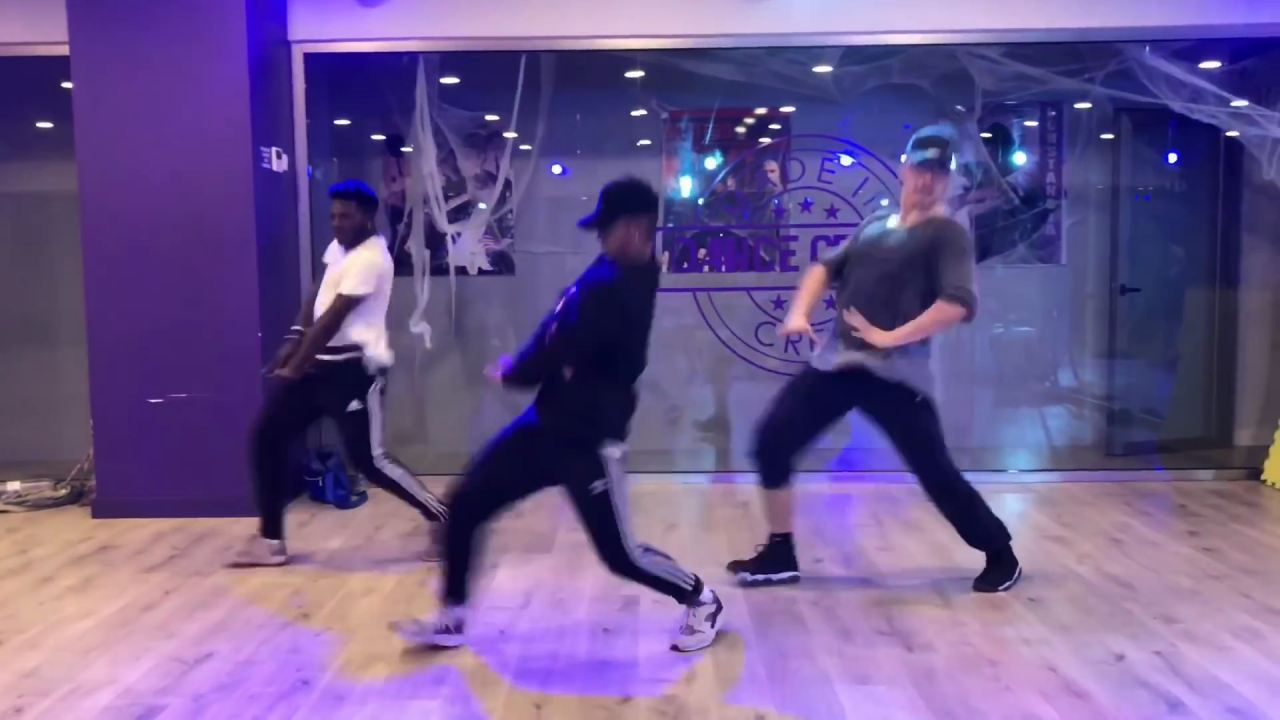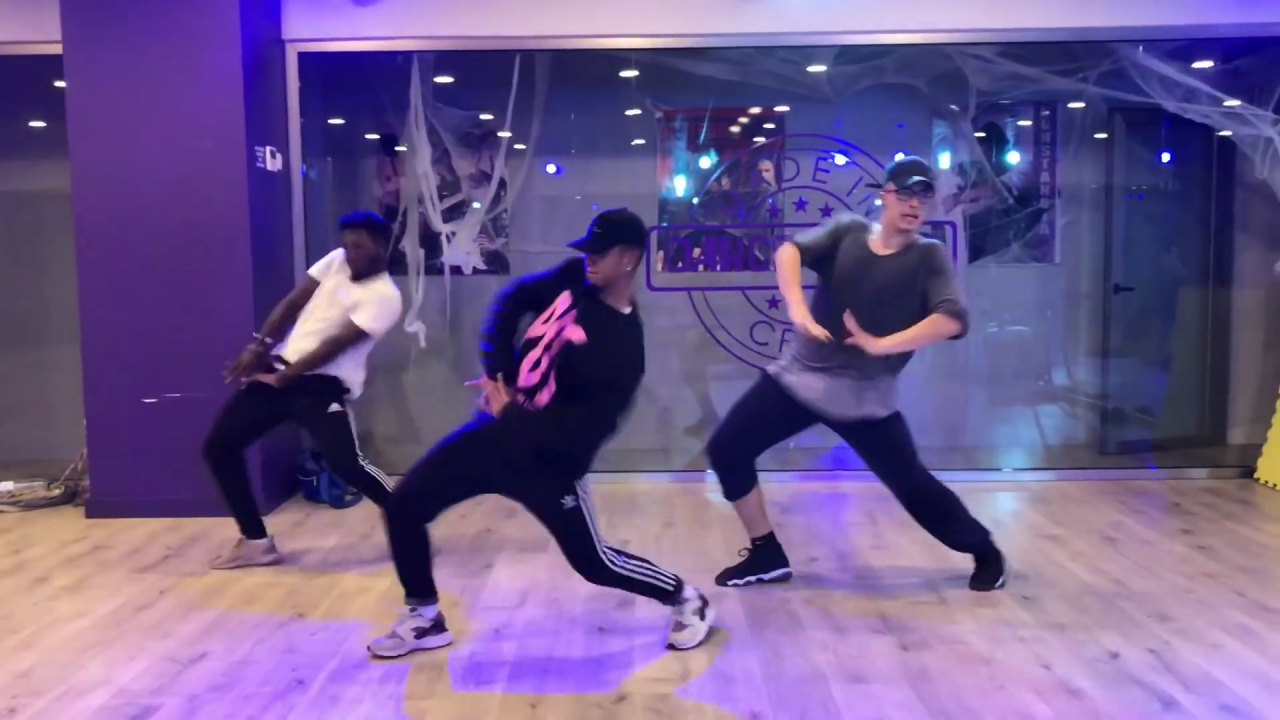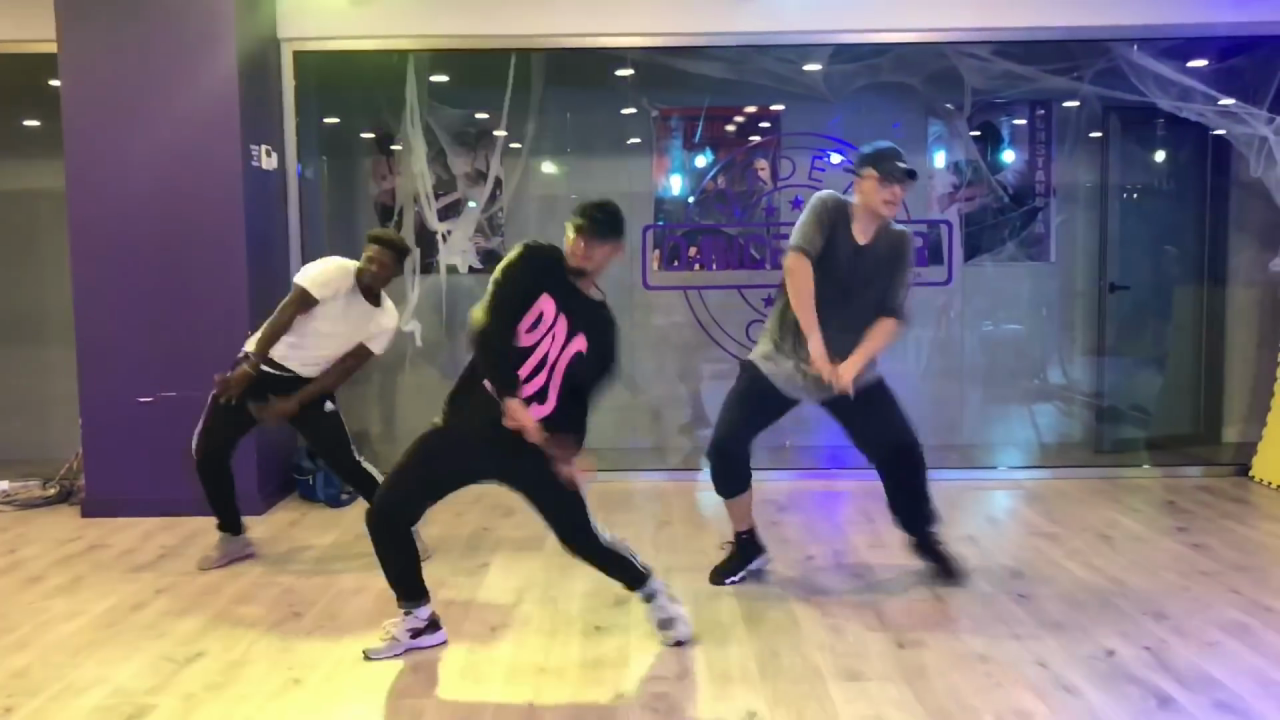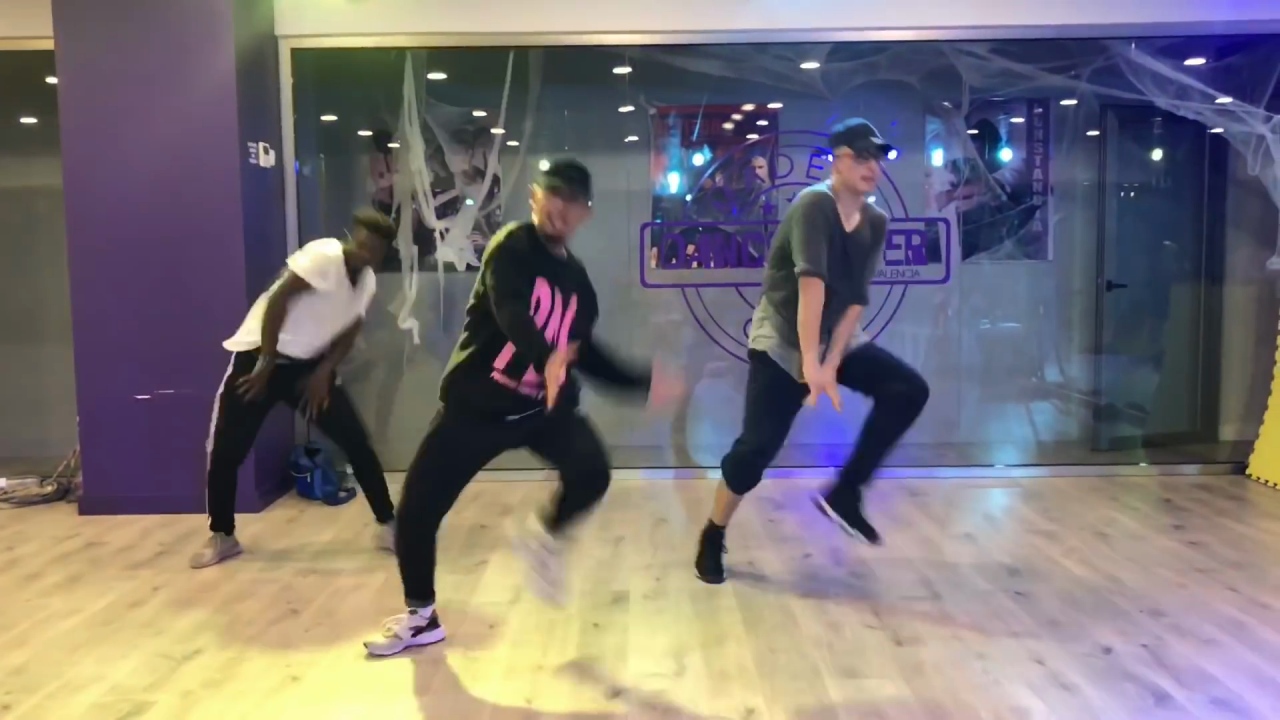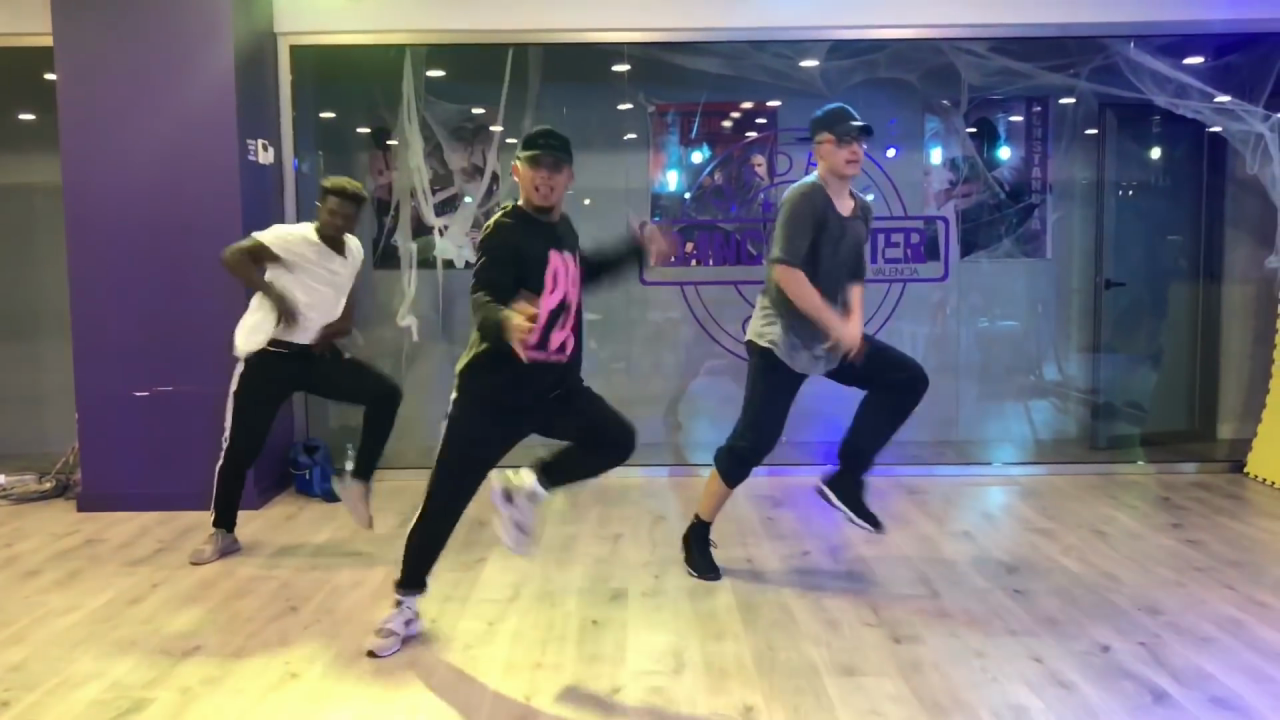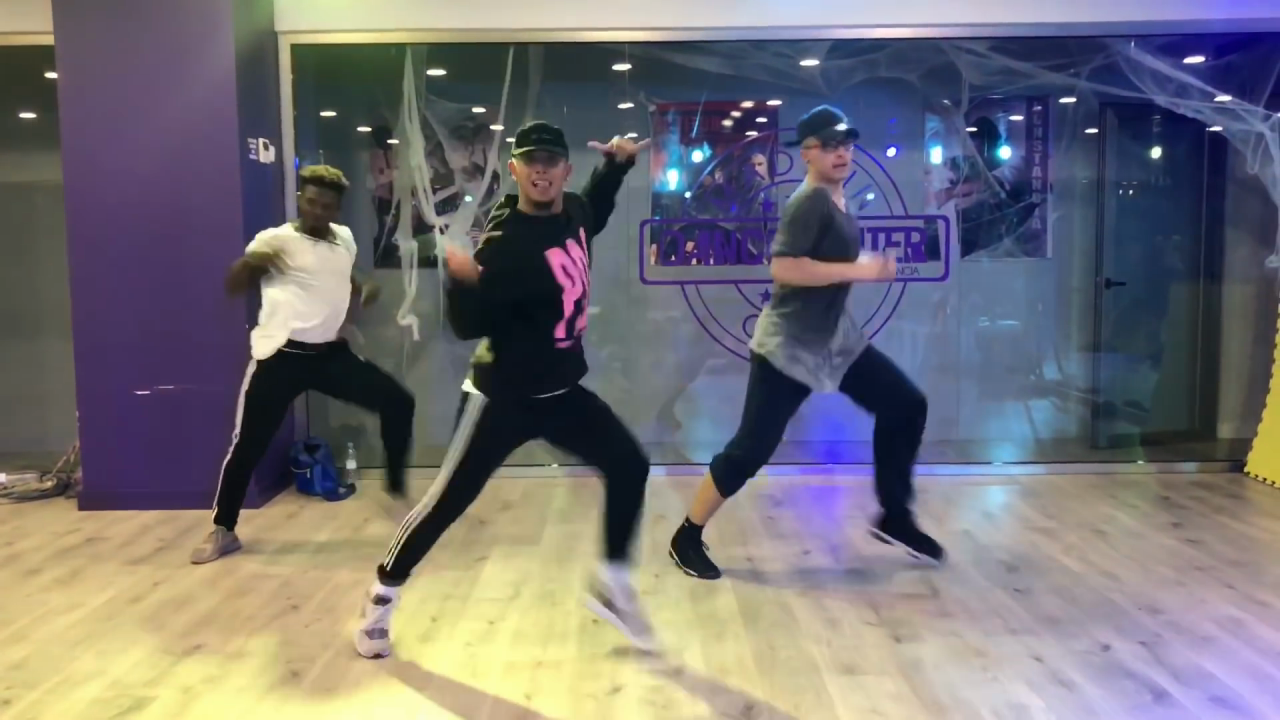
dt=0.1s
person 1, frame 1
left shoulder: (617, 288)
right shoulder: (620, 274)
left elbow: (555, 354)
left wrist: (513, 372)
right wrist: (531, 363)
left hip: (587, 438)
right hip: (548, 422)
left knee: (620, 553)
right knee: (463, 507)
left ankle: (700, 602)
right ankle: (451, 619)
person 1, frame 2
left shoulder: (624, 342)
right shoulder: (571, 279)
left elbow: (599, 421)
right elbow: (512, 303)
left wrist: (530, 444)
right wrist: (493, 374)
left hip: (544, 455)
right hip: (495, 431)
left knee: (594, 562)
right knee: (403, 508)
left ankle: (687, 603)
right ankle: (424, 621)
person 1, frame 3
left shoulder: (600, 326)
right shoulder: (534, 264)
left elbow: (576, 398)
right elbow: (491, 326)
left wrist: (569, 449)
right wrist: (510, 399)
left hip: (534, 442)
right hip: (468, 424)
left knee: (583, 540)
right knee: (386, 515)
left ankle: (654, 593)
right ankle: (419, 620)
person 1, frame 4
left shoulder: (575, 279)
right shoulder: (512, 247)
left elbow: (585, 352)
right elbow: (506, 311)
left wrist: (640, 382)
right wrist: (545, 360)
left hip: (542, 408)
right hip: (474, 406)
left knee: (590, 474)
right knee: (416, 513)
left ankle: (546, 539)
right ankle: (420, 617)
person 1, frame 5
left shoulder: (564, 231)
right shoulder: (508, 233)
right elbow: (485, 301)
left wrist: (635, 248)
right wrist: (508, 321)
left hip: (558, 386)
right hip: (490, 390)
left knee: (615, 439)
right knee: (442, 507)
left ankle: (523, 488)
right ankle: (406, 607)
person 1, frame 6
left shoulder: (570, 213)
right shoulder: (506, 241)
right elbow: (467, 324)
left wrist: (614, 165)
right wrist: (462, 280)
left hip: (564, 389)
right hip: (505, 396)
left knee: (630, 466)
right knee: (447, 502)
left ankle: (613, 582)
right ankle: (381, 596)
person 2, frame 1
left shoulder: (948, 232)
right shoulder: (876, 224)
left elbow: (958, 304)
right elbow: (826, 267)
left wrist: (892, 337)
right wrist: (799, 311)
left hip: (896, 367)
right hip: (837, 358)
left knee: (934, 470)
right knee: (772, 440)
left ankle: (999, 553)
right ankle: (779, 554)
person 2, frame 2
left shoulder: (930, 258)
right shoulder: (848, 230)
left elbow: (953, 320)
right elbow: (790, 251)
left wrist: (886, 344)
right wrist: (797, 307)
left hip: (863, 390)
right hip: (799, 376)
left knee: (914, 485)
right knee: (726, 449)
left ankle: (984, 552)
right ankle: (766, 555)
person 2, frame 3
left shoulder: (899, 243)
right shoulder: (827, 209)
left elbow: (891, 316)
right elbow: (797, 259)
left wrist: (854, 364)
right wrist: (814, 341)
left hip: (849, 370)
right hip: (782, 358)
left knee: (900, 452)
right knee: (726, 446)
left ankle: (925, 539)
right ankle: (746, 546)
person 2, frame 4
left shoulder: (874, 222)
right shoulder: (814, 204)
left elbow: (856, 299)
right elbow: (810, 280)
left wrist: (833, 361)
right wrist: (809, 359)
left hip: (836, 344)
right hip: (782, 343)
left knee: (909, 390)
right knee: (757, 445)
left ankle: (844, 491)
right ankle: (712, 539)
person 2, frame 5
left shoulder: (861, 209)
right shoulder: (805, 196)
left elbow: (852, 276)
right elbow: (784, 270)
left wrist: (855, 323)
right wrist: (833, 321)
left hip: (833, 336)
right hip: (781, 336)
left knee: (908, 378)
right knee: (753, 438)
left ankle: (845, 480)
right ankle: (698, 534)
person 2, frame 6
left shoulder: (841, 202)
right shoulder: (809, 202)
right elbow: (783, 269)
left wrist: (867, 268)
right wrist: (853, 271)
left hip: (837, 342)
right hip: (787, 348)
left knee: (907, 407)
right knee: (749, 450)
left ankle: (895, 517)
right ankle: (687, 538)
person 3, frame 1
left shoulder: (372, 259)
right shoulder: (340, 247)
left elbow: (334, 317)
left wrist: (297, 363)
right wrist: (294, 342)
left hip: (356, 367)
right hip: (320, 362)
left knee: (370, 459)
right knee: (265, 439)
left ankle: (443, 520)
right ankle: (269, 541)
person 3, frame 2
left shoulder: (384, 299)
right shoulder: (336, 261)
left elbow: (336, 345)
right elbow: (294, 303)
left wrist: (279, 378)
right wrist: (258, 346)
left hip: (326, 384)
right hip: (277, 368)
left knee: (348, 464)
right knee: (219, 446)
right ankle: (256, 542)
person 3, frame 3
left shoulder: (385, 317)
right shoulder: (332, 271)
left elbow: (343, 369)
right elbow: (284, 316)
left wrist: (295, 402)
right wrist: (248, 367)
left hip: (311, 385)
right hip: (263, 370)
left knee: (346, 462)
right knee: (208, 451)
right ankle: (233, 537)
person 3, frame 4
left shoulder: (367, 284)
right shoulder: (322, 257)
left elbow: (346, 335)
right elbow: (277, 301)
left wrist: (325, 375)
right wrist: (264, 362)
left hip: (307, 365)
right hip: (258, 358)
left knee: (356, 442)
right knee: (224, 451)
left ankle: (388, 524)
right ankle: (222, 537)
person 3, frame 5
left shoulder: (355, 250)
right shoulder: (292, 237)
right elbow: (233, 257)
left wrist: (340, 323)
right wrist: (273, 295)
left hip: (316, 352)
right hip: (267, 352)
left knee: (386, 394)
right knee: (239, 448)
left ankle: (357, 483)
right ankle: (222, 533)
person 3, frame 6
left shoulder: (343, 238)
right shoulder: (273, 240)
right elbow: (235, 284)
left wrist: (362, 293)
right wrist: (259, 262)
left hip: (329, 352)
right hip: (280, 356)
left knee: (398, 403)
right knee: (247, 444)
left ankle: (395, 493)
right ankle: (223, 531)
